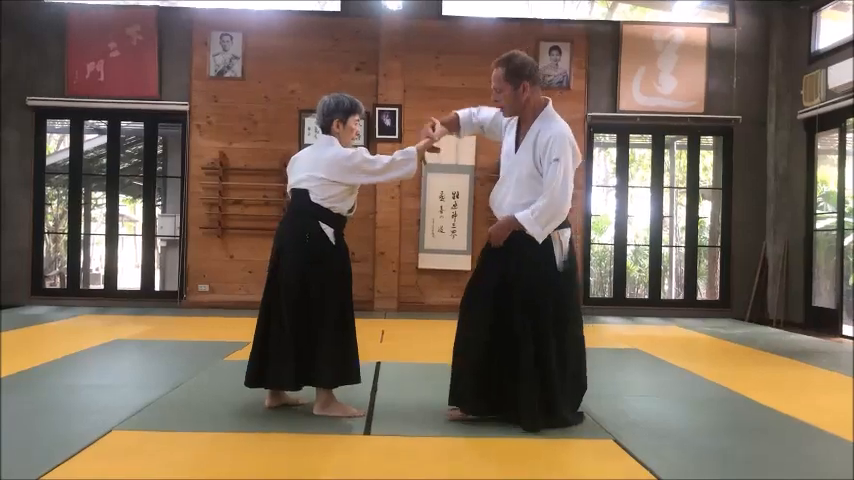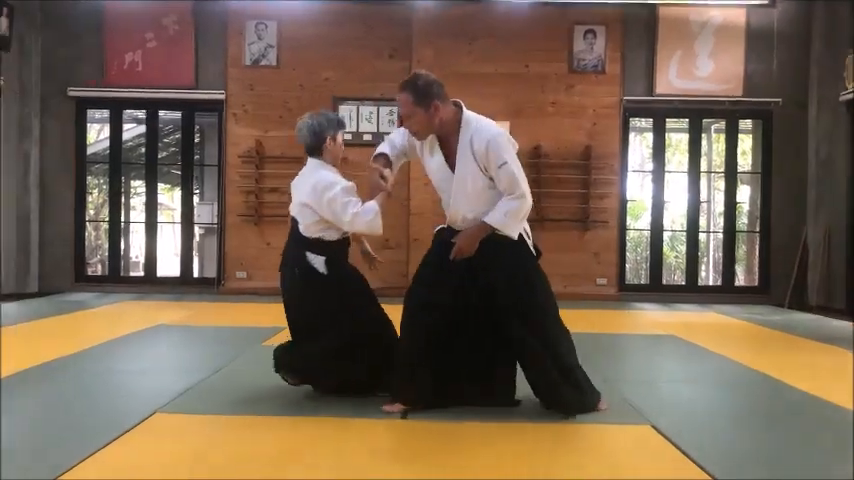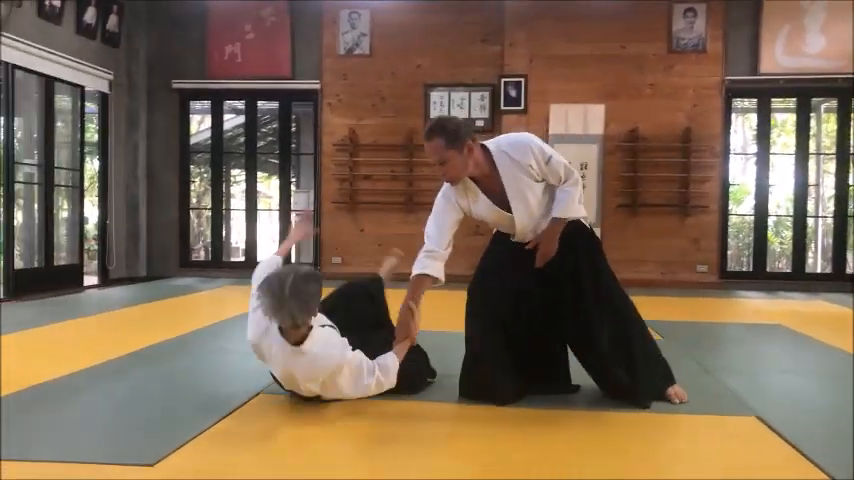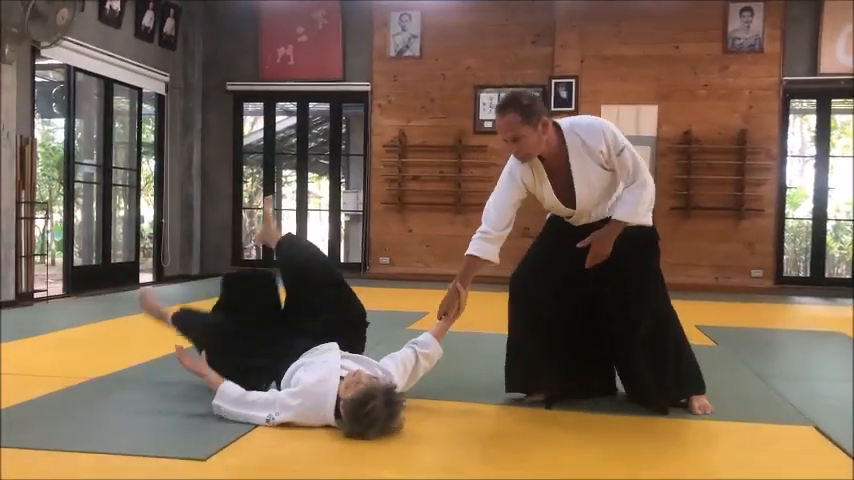
dt=0.5s
person 1, frame 1
left shoulder: (555, 135)
right shoulder: (511, 119)
left elbow: (555, 203)
right elbow: (474, 118)
left wrist: (507, 225)
right wrist: (442, 126)
left hip: (541, 246)
right hip: (508, 238)
left knee: (542, 332)
right knee: (480, 316)
left ankle: (551, 409)
right ankle: (474, 399)
person 1, frame 2
left shoulder: (488, 137)
right shoulder: (420, 134)
left elbow: (519, 198)
right elbow: (395, 142)
left wrist: (477, 233)
right wrist: (381, 163)
left hip: (501, 241)
right hip: (455, 237)
left knee: (533, 321)
right knee: (423, 309)
left ankle: (575, 395)
right ankle: (411, 393)
person 1, frame 3
left shoulder: (522, 148)
right shoulder: (453, 193)
left elbow: (569, 181)
right elbow: (433, 251)
left wrist: (552, 232)
right wrist: (408, 309)
left hip: (563, 234)
right hip: (512, 245)
left knee: (604, 308)
right knee: (486, 305)
left ankle: (657, 381)
right ankle: (495, 384)
person 1, frame 4
left shoulder: (595, 132)
right shoulder: (519, 168)
left elbow: (641, 183)
right elbow: (491, 230)
left wrist: (611, 233)
right wrist: (457, 288)
left hip: (623, 226)
right hip: (568, 230)
left knee: (644, 311)
right knee: (531, 289)
left ankle: (687, 388)
right ankle: (546, 383)
person 2, frame 1
left shoulder: (302, 157)
right shoulder: (344, 158)
right elbow: (389, 166)
right wrist: (425, 143)
left hip: (293, 236)
right hip: (319, 241)
left knee: (288, 313)
right knee: (326, 318)
left ankle: (276, 391)
right ankle: (325, 399)
person 2, frame 2
left shoulder: (309, 175)
right shoulder: (328, 182)
right elbow: (358, 220)
left wrist: (361, 244)
right wrist: (380, 195)
left hip: (302, 263)
right hip: (317, 267)
right knee: (355, 325)
person 2, frame 3
left shoulder: (260, 330)
right shoulder: (332, 358)
left elbow: (262, 273)
right elbow: (374, 378)
left wrist: (289, 240)
right wrist: (405, 342)
left ankle: (380, 279)
person 2, frame 4
left shoulder: (307, 404)
right shoulder: (389, 380)
left elbow: (243, 403)
right elbow: (417, 353)
left wrist: (206, 374)
right wrist: (447, 319)
left hip: (283, 368)
right hip: (333, 348)
left knee: (221, 332)
right knee: (320, 281)
left ankle: (173, 317)
right ankle: (276, 239)
